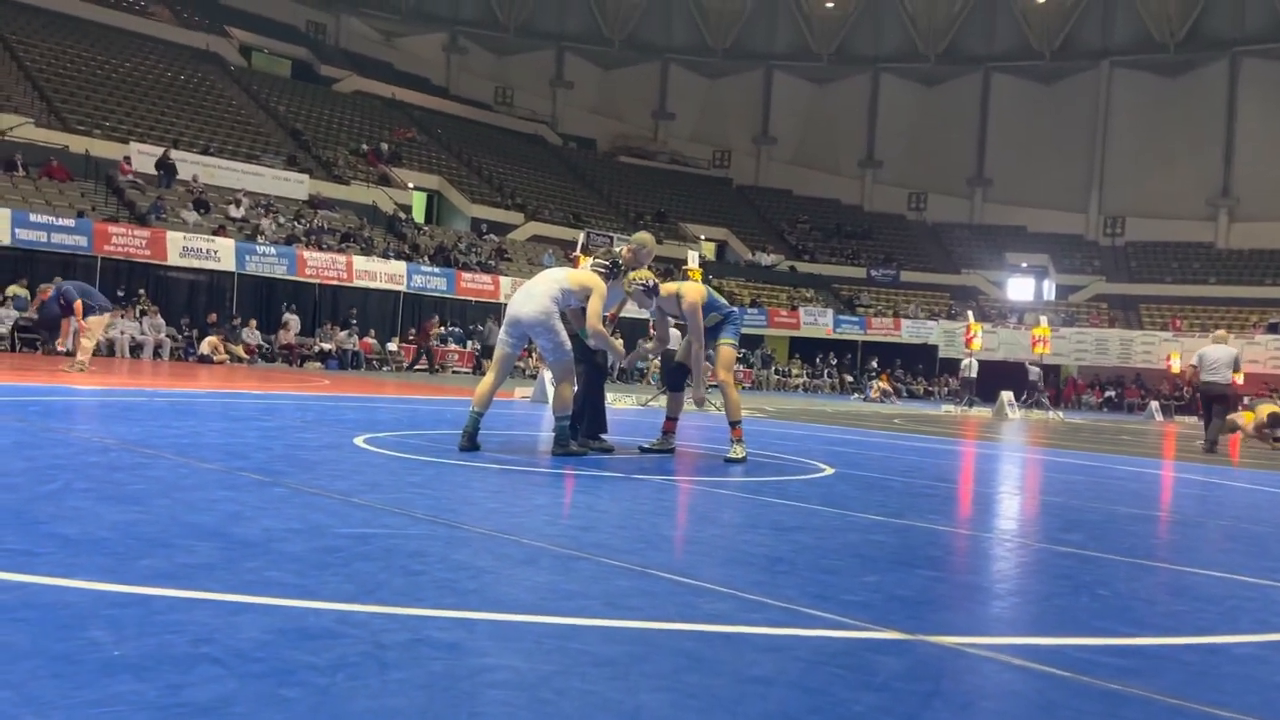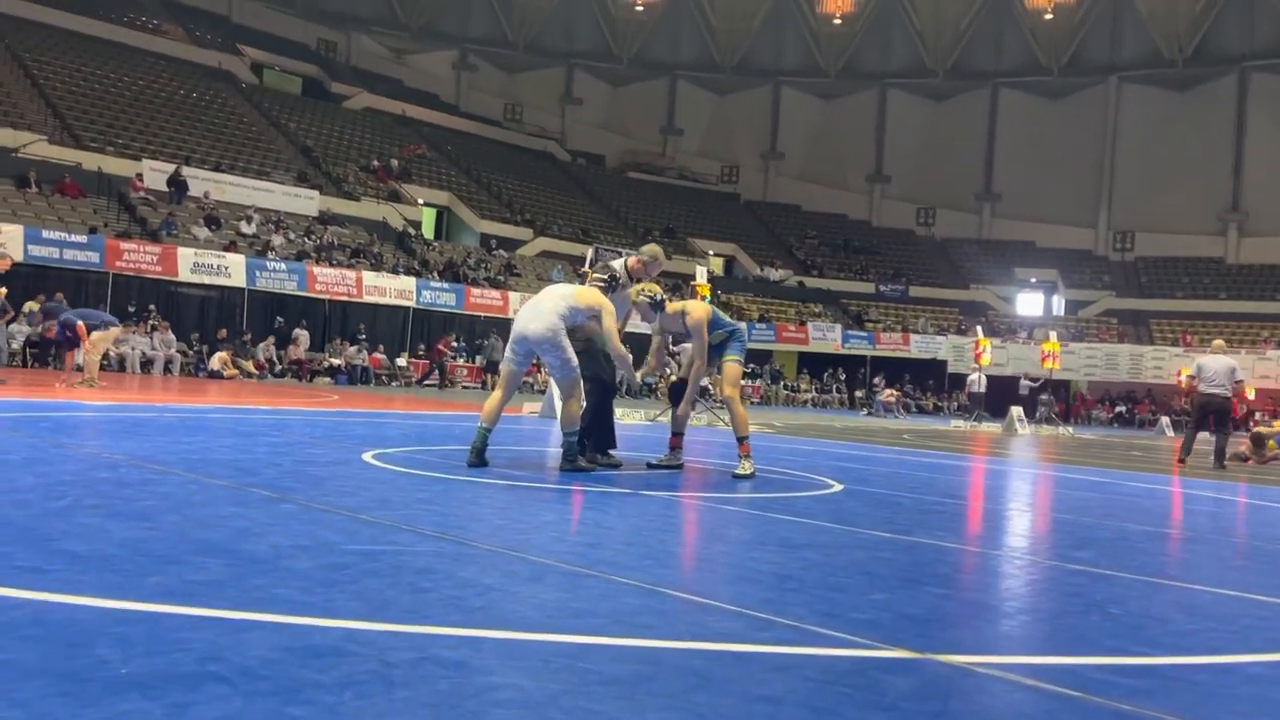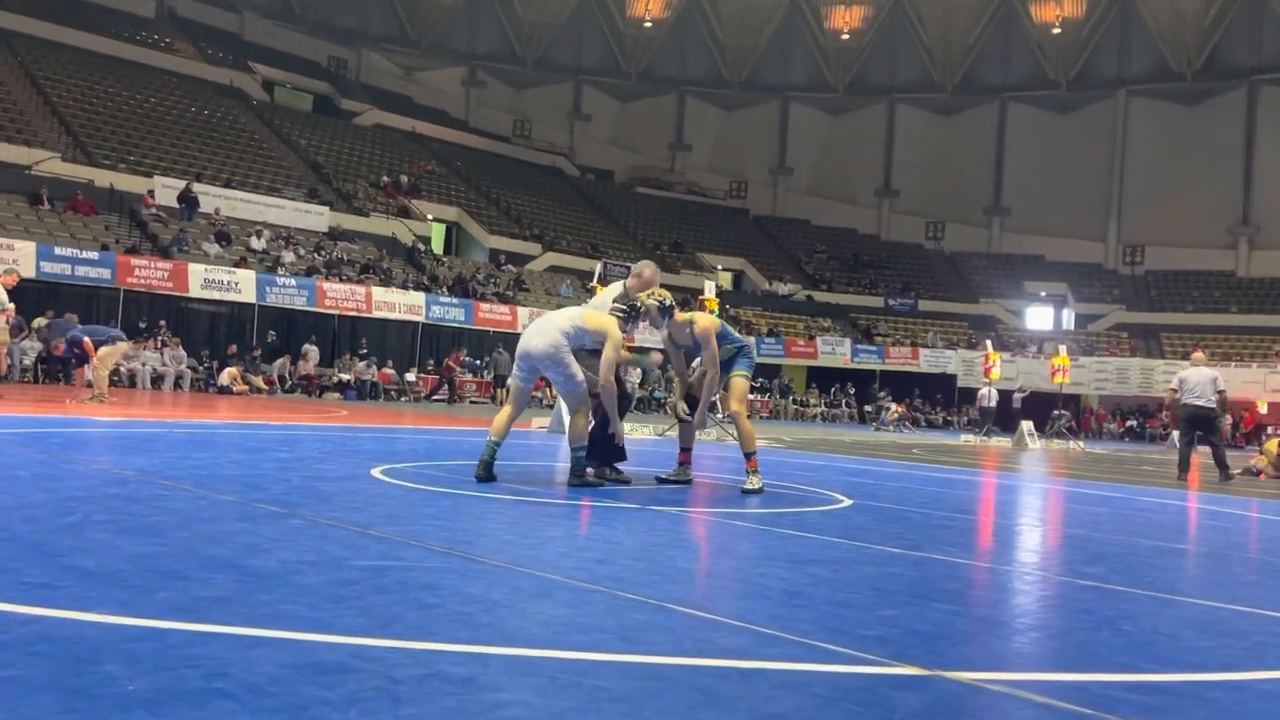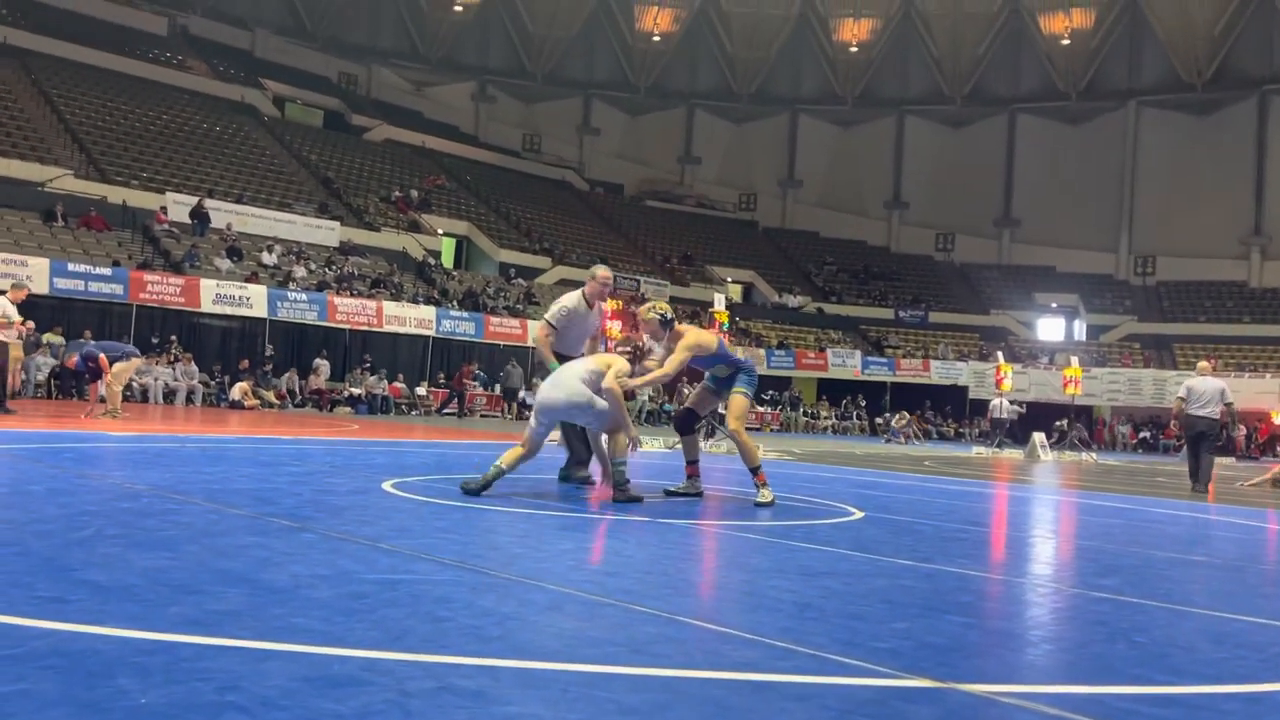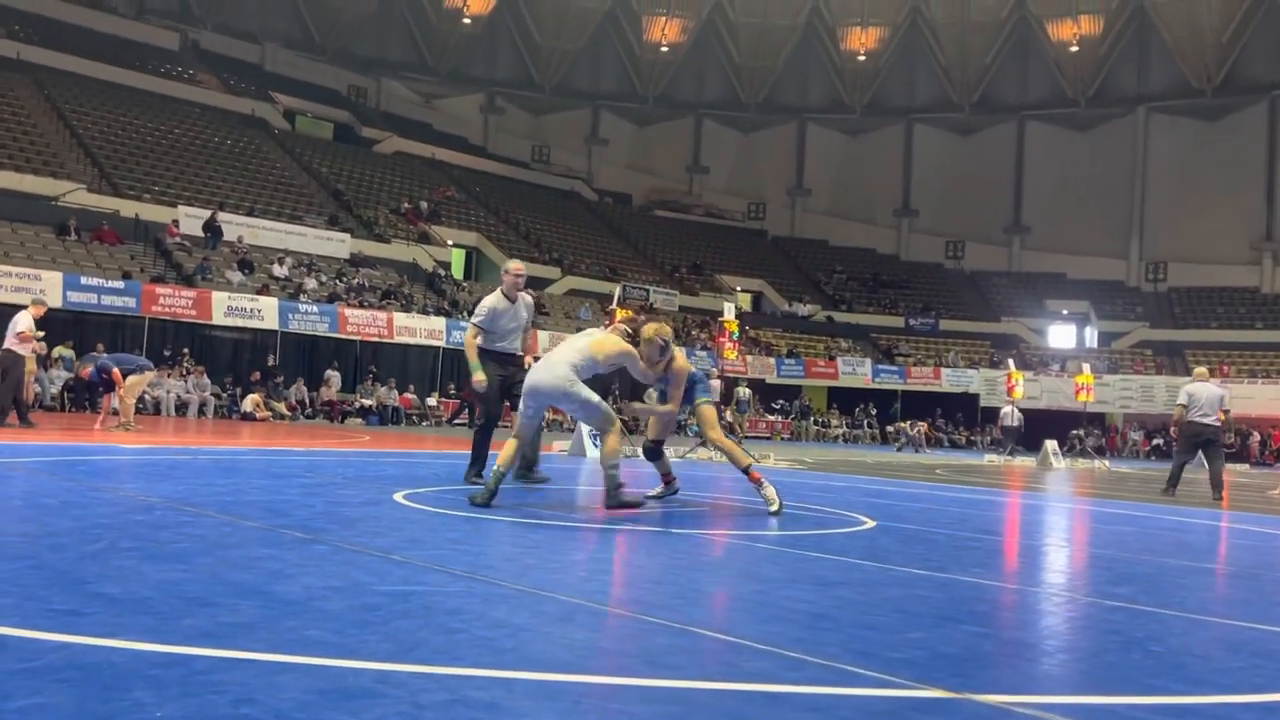
dt=0.5s
person 1, frame 1
left shoulder: (638, 269)
right shoulder: (602, 263)
left wrist: (611, 321)
right hip: (574, 315)
left knee: (599, 371)
right knee: (591, 370)
left ankle: (573, 426)
right ankle: (588, 432)
person 1, frame 2
left shoulder: (639, 279)
right shoulder: (609, 274)
right wrist: (606, 341)
left hip: (602, 333)
right hip: (584, 332)
left knee: (607, 387)
right knee: (600, 385)
left ankle: (583, 442)
right ankle: (596, 448)
person 1, frame 3
left shoulder: (632, 297)
right shoulder: (613, 299)
left hip: (602, 351)
right hip: (585, 351)
left knee: (621, 401)
left ankle: (592, 451)
right ankle: (604, 463)
person 1, frame 4
left shoulder: (600, 309)
right shoulder: (568, 304)
right elbow: (540, 337)
right wrist: (555, 369)
left hip: (575, 362)
right hip: (553, 362)
left ankle: (574, 469)
right ankle: (577, 465)
person 1, frame 5
left shoulder: (528, 301)
right shoulder: (490, 304)
right elbow: (470, 338)
left wrist: (528, 354)
right wrist: (476, 371)
left hip: (516, 362)
right hip: (492, 361)
right knee: (489, 418)
left ankle: (527, 468)
right ankle: (475, 469)
person 2, frame 1
left shoulder: (688, 298)
right shoulder: (658, 304)
left elbow: (698, 346)
right elbow: (661, 343)
left wrist: (698, 386)
right wrist: (641, 351)
left hip: (726, 321)
right hip: (704, 324)
left knee: (723, 379)
right knee: (674, 374)
left ankle: (738, 443)
right ankle: (667, 437)
person 2, frame 2
left shoulder: (693, 315)
right shoulder: (660, 324)
left elbow: (700, 363)
right elbow: (654, 362)
left wrist: (687, 403)
left hip: (731, 339)
right hip: (709, 343)
left knee: (729, 395)
right knee: (677, 389)
left ankle: (746, 459)
right ankle: (675, 453)
person 2, frame 3
left shoulder: (700, 325)
right shoulder: (668, 337)
left elbow: (713, 372)
right elbow: (681, 374)
left wrist: (702, 411)
right wrist: (678, 400)
left hip: (739, 355)
right hip: (717, 360)
left knee: (735, 411)
right knee: (685, 408)
left ankle: (754, 473)
right ankle: (684, 469)
person 2, frame 4
left shoulder: (690, 339)
right shoulder: (670, 342)
left elbow: (666, 374)
right elbow: (658, 366)
left wrist: (632, 384)
left hip: (742, 374)
right hip: (719, 376)
left knee: (734, 429)
right knee: (682, 420)
left ankle: (763, 486)
right ankle: (693, 482)
person 2, frame 5
left shoulder: (677, 363)
left elbow: (673, 409)
left wrist: (647, 409)
left hip: (694, 385)
right hip: (667, 391)
left knee: (713, 438)
right knee: (651, 447)
left ankle: (762, 486)
right ankle: (669, 483)
person 3, frame 1
left shoulder: (569, 273)
right shoulder: (599, 286)
right elbow: (595, 329)
right wrist: (617, 351)
left hip: (516, 305)
right hip: (540, 311)
left knee: (495, 374)
right knee: (565, 377)
left ankle: (469, 434)
right ankle: (562, 441)
person 3, frame 2
left shoulder: (568, 289)
right shoulder: (604, 304)
right elbow: (616, 349)
right wrist: (633, 376)
left hip: (522, 322)
right hip: (547, 328)
left knee: (503, 390)
right knee: (572, 394)
left ankle: (477, 450)
right ankle: (570, 457)
person 3, frame 3
left shoulder: (593, 316)
right shoulder: (615, 334)
right elbow: (606, 381)
right wrist: (615, 422)
left hip: (527, 340)
right hip: (548, 346)
left knee: (513, 407)
right knee: (581, 409)
left ankle: (484, 466)
right ankle: (578, 473)
person 3, frame 4
right shoulder: (623, 365)
left elbow: (592, 431)
right elbow: (609, 386)
left wrist: (605, 463)
right wrist: (629, 426)
left hip: (546, 393)
right hip: (571, 394)
left knee: (527, 449)
right knee: (617, 426)
left ankle: (484, 480)
right ankle: (620, 489)
person 3, frame 5
left shoulder: (595, 332)
right shoulder: (627, 349)
right elbow: (649, 378)
left hip: (535, 378)
right hip: (562, 381)
left knee: (519, 438)
right knee: (612, 427)
left ankle: (488, 491)
right ankle: (613, 493)
